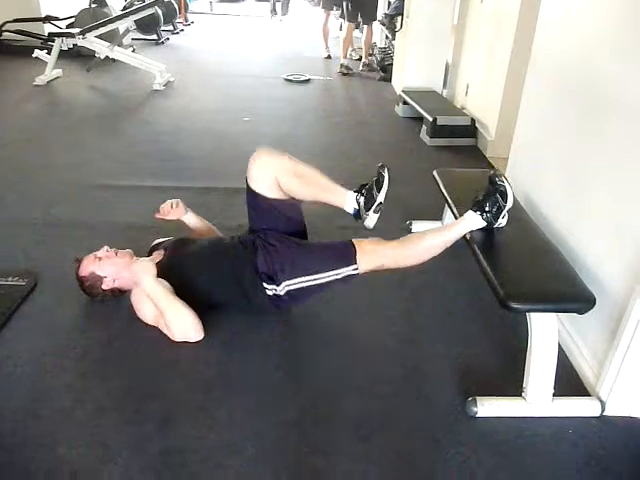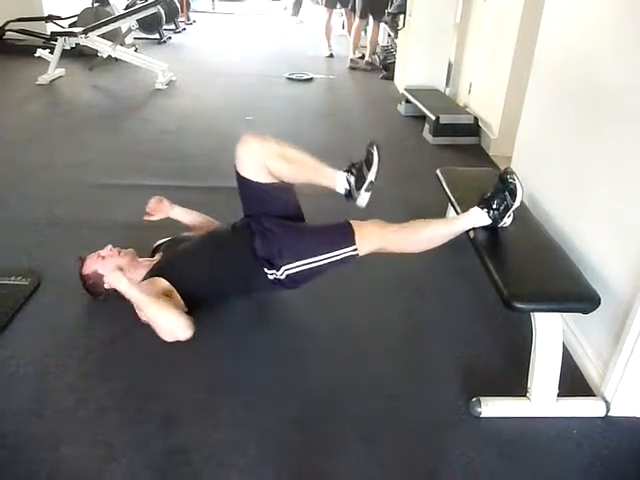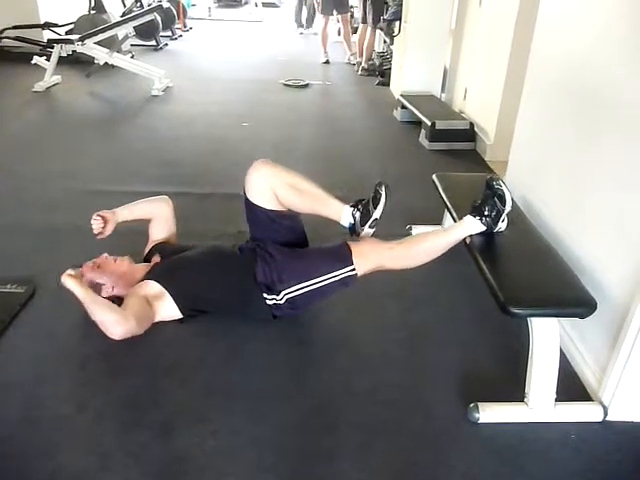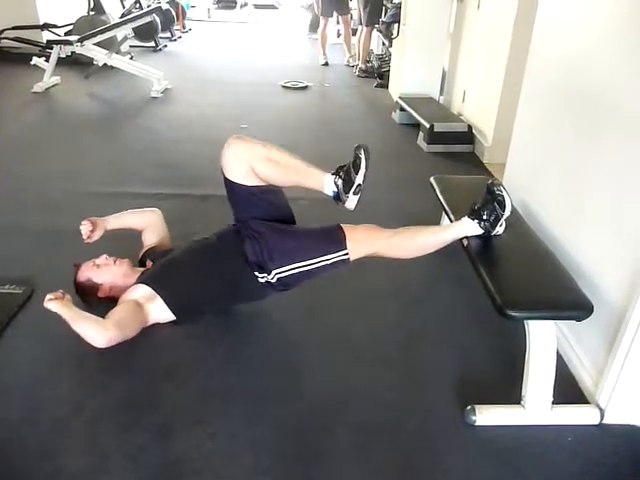
dt=0.7s
person 1, frame 1
left shoulder: (158, 250)
right shoulder: (144, 299)
right elbow: (190, 331)
left wrist: (185, 214)
right wrist: (149, 283)
left hip: (263, 245)
right hip: (271, 275)
left knee: (265, 161)
right knee: (377, 252)
left ankle: (355, 203)
right ankle: (475, 218)
person 1, frame 2
left shoulder: (163, 251)
right shoulder: (148, 295)
left elbow: (212, 232)
right elbow: (181, 330)
left wrist: (173, 211)
right wrist: (130, 288)
left hip: (261, 231)
right hip: (273, 259)
left knee: (253, 148)
right knee: (376, 234)
left ankle: (346, 182)
right ankle: (479, 216)
person 1, frame 3
left shoulder: (155, 254)
right shoulder: (145, 298)
left elbow: (164, 204)
right elbow: (122, 327)
left wrist: (115, 215)
right wrist: (79, 290)
left hip: (265, 251)
right hip: (272, 284)
left knee: (262, 173)
right knee: (378, 253)
left ankle: (350, 216)
right ankle: (473, 223)
person 1, frame 4
left shoulder: (151, 257)
right shoulder: (138, 301)
left elbow: (153, 216)
right elbow: (104, 335)
left wrist: (103, 223)
right wrist: (63, 308)
left hip: (254, 235)
right hip: (265, 262)
left knee: (238, 151)
right knee: (370, 238)
left ankle: (335, 185)
right ankle: (470, 226)
